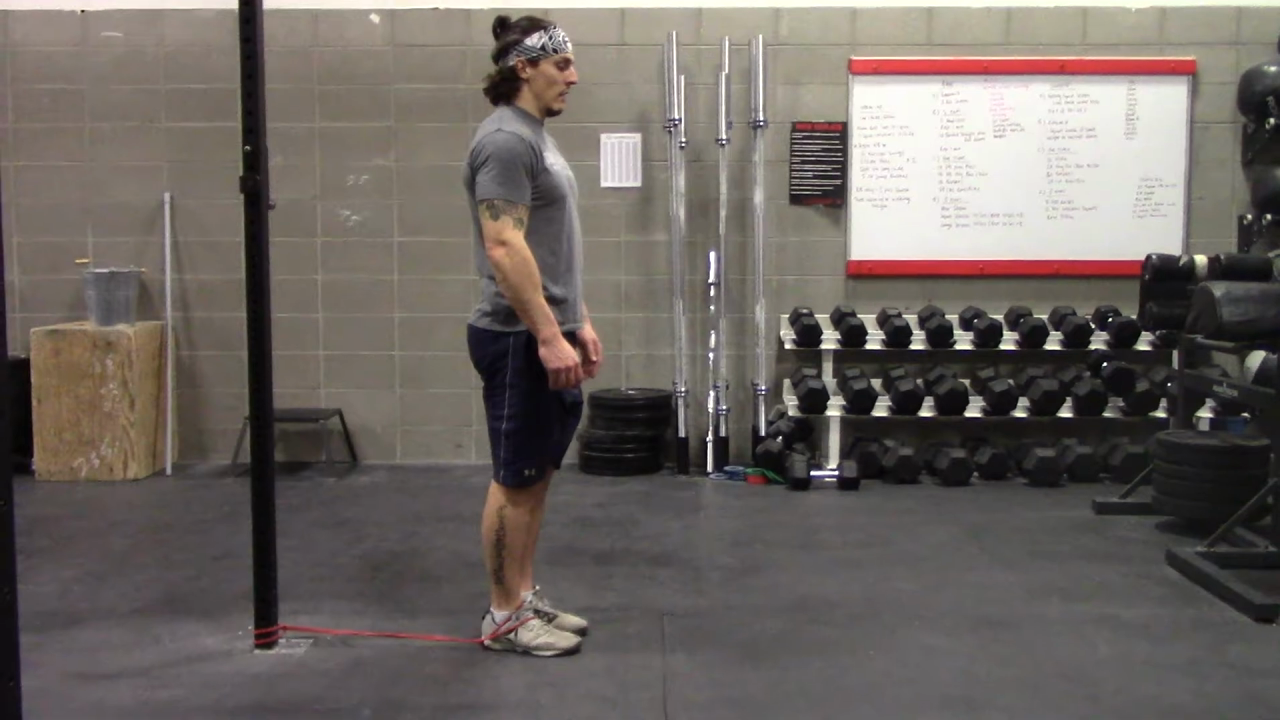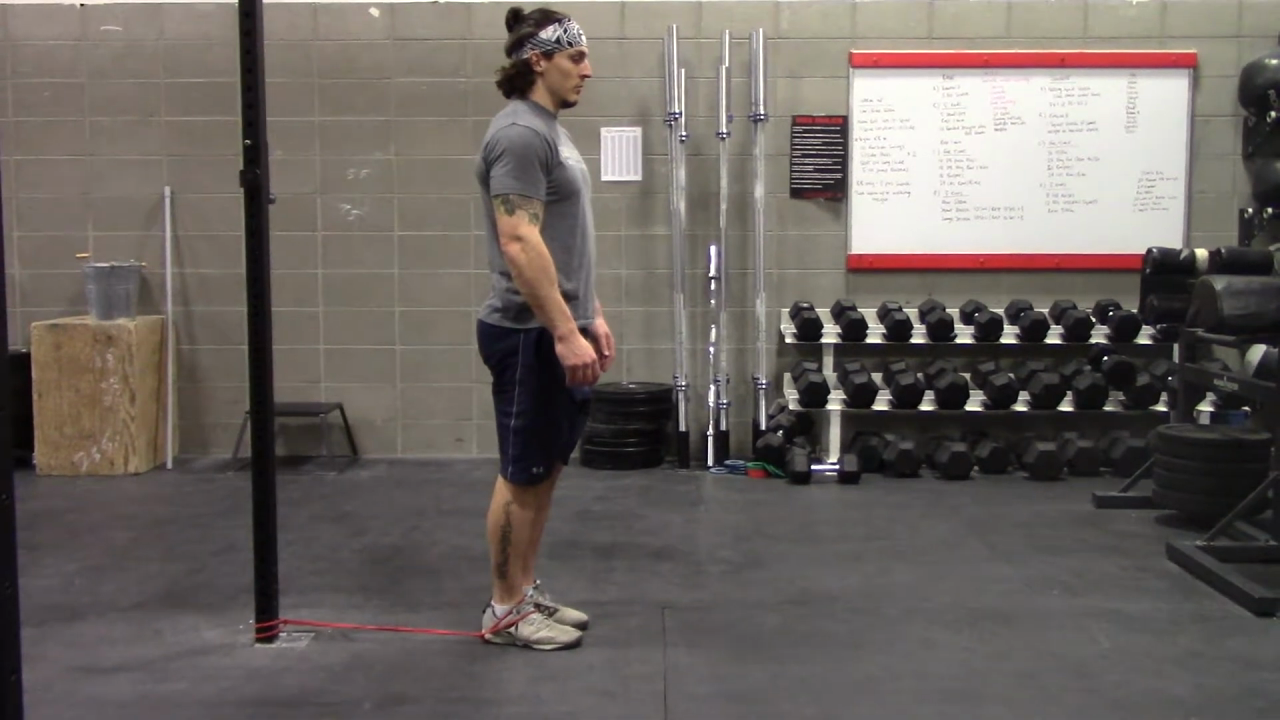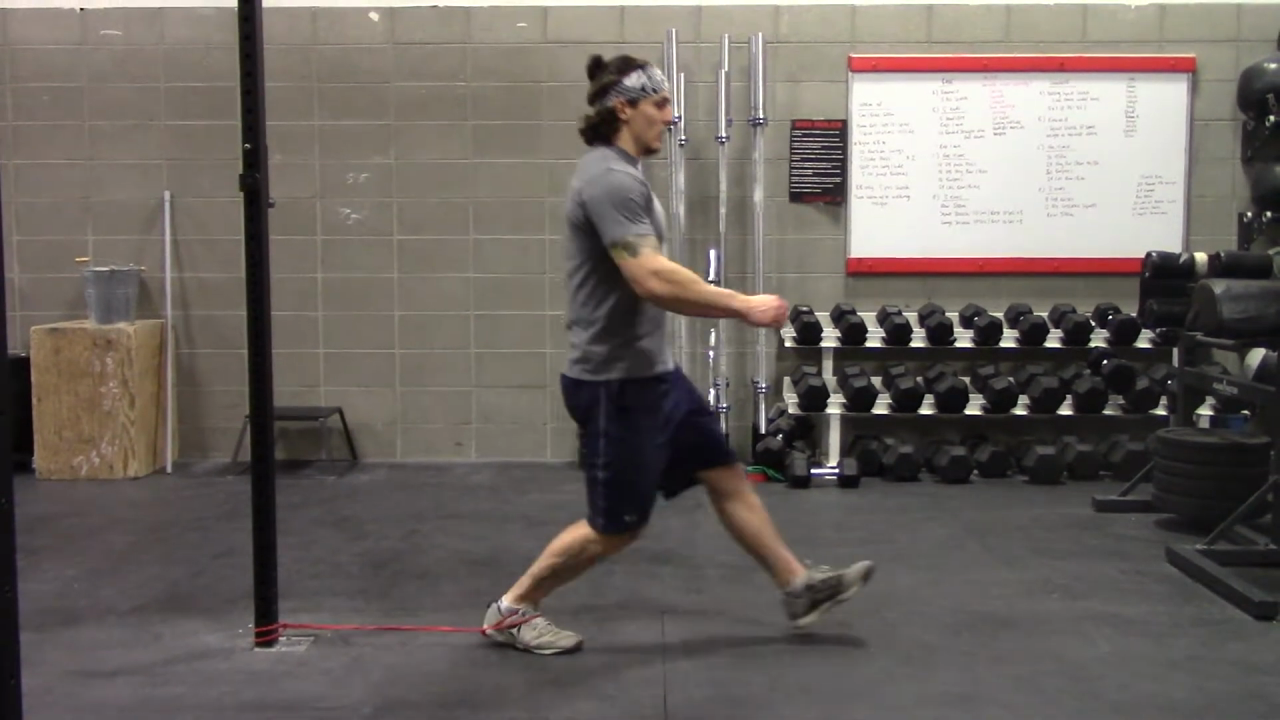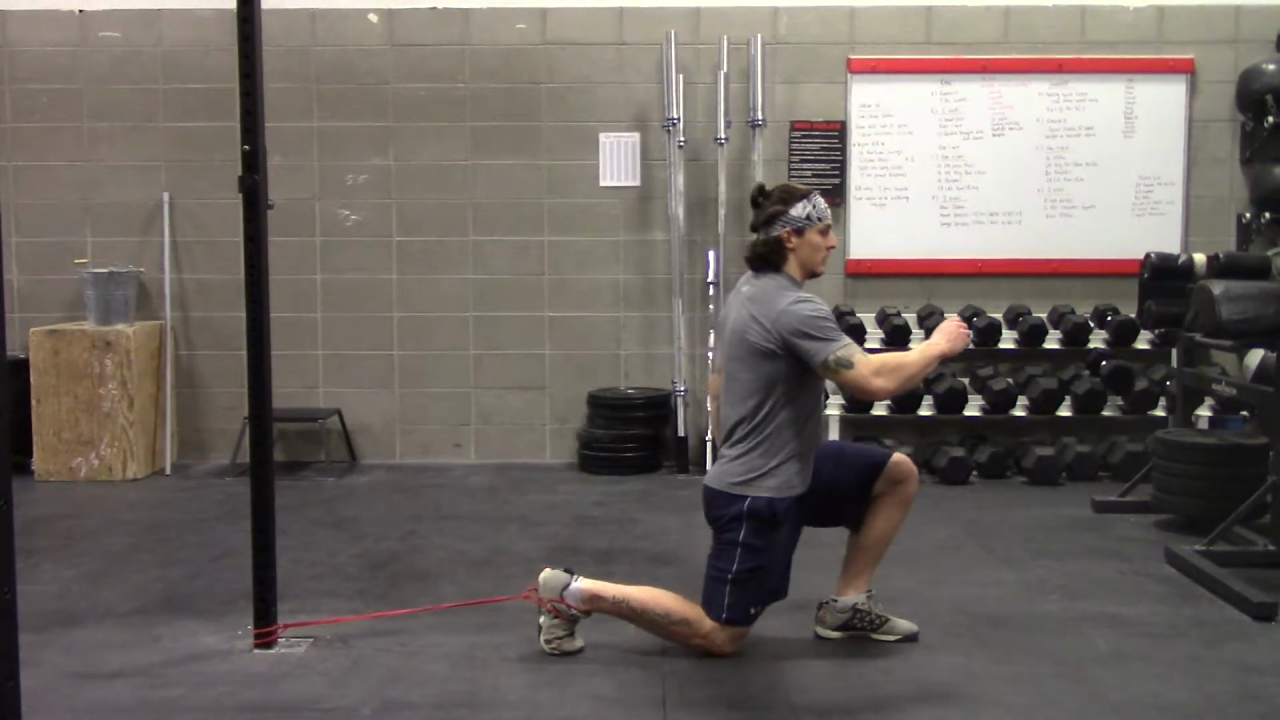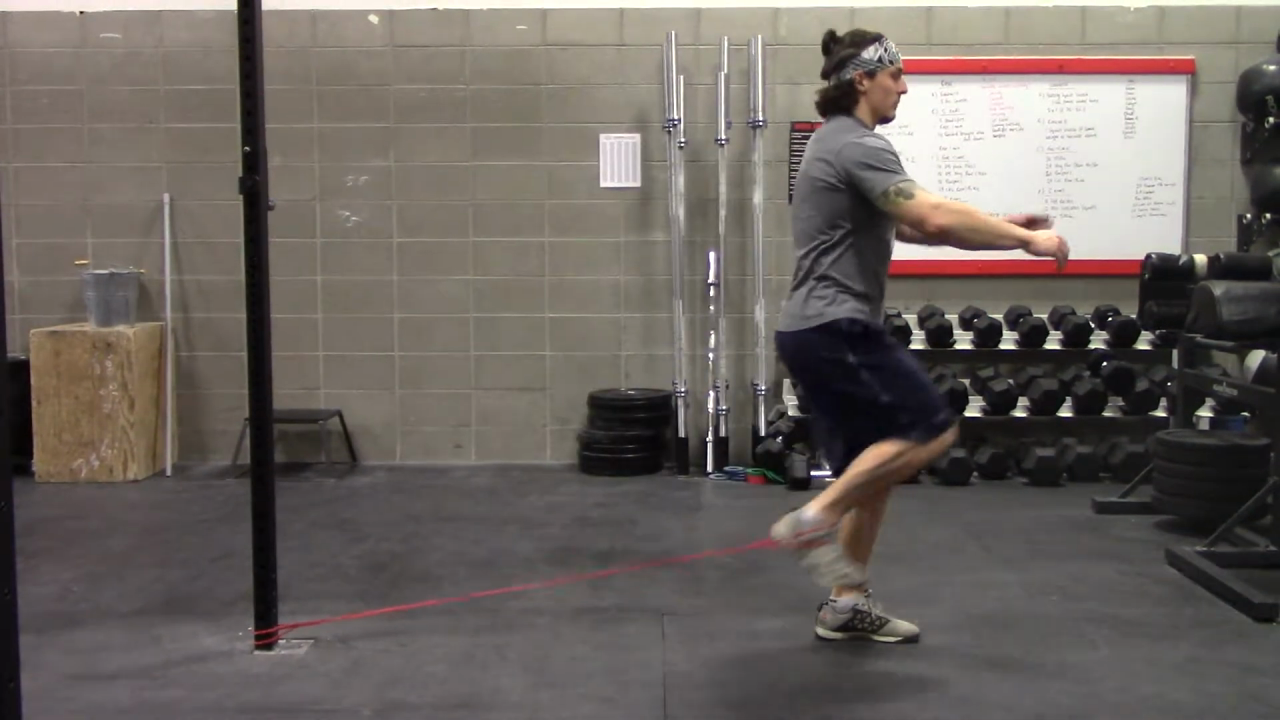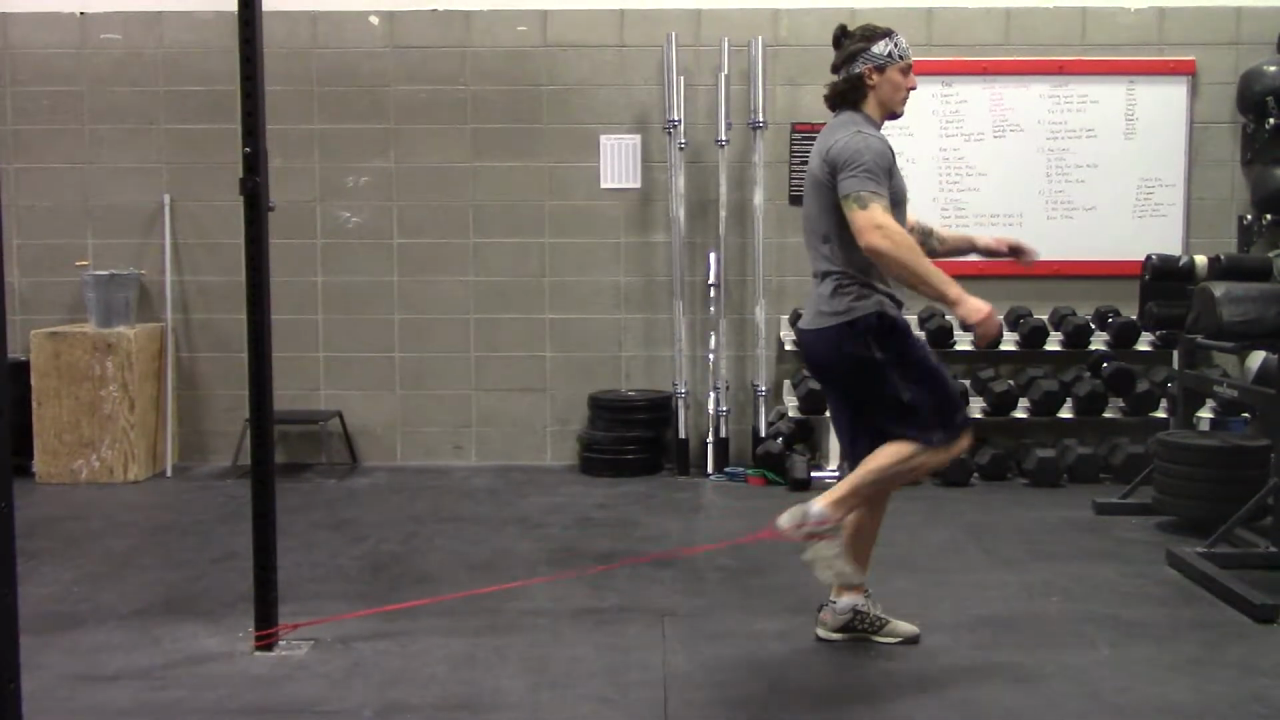
dt=0.7s
person 1, frame 1
left shoulder: (534, 137)
right shoulder: (505, 139)
right elbow: (505, 248)
left wrist: (579, 322)
right wrist: (549, 337)
left hip: (546, 334)
right hip: (520, 339)
left knee: (537, 475)
right knee: (516, 479)
left ankle: (525, 597)
right ankle: (504, 615)
person 1, frame 2
left shoulder: (548, 131)
right shoulder: (521, 134)
right elbow: (520, 244)
left wrist: (592, 317)
right wrist: (565, 334)
left hip: (557, 331)
right hip: (531, 335)
left knee: (544, 472)
right knee: (523, 476)
left ankle: (524, 591)
right ankle: (505, 609)
person 1, frame 3
left shoulder: (615, 172)
right shoulder: (611, 181)
right elbow: (654, 280)
right wrist: (747, 306)
left hip: (651, 371)
right hip: (615, 384)
left knee: (725, 478)
right knee: (618, 525)
left ankle: (803, 587)
right ankle: (513, 610)
person 1, frame 4
left shoulder: (749, 292)
right shoulder: (793, 309)
left elbow: (719, 387)
right elbow: (875, 382)
left wrist: (733, 453)
right wrist: (937, 346)
left hip: (781, 470)
right hip: (757, 496)
left knee: (899, 474)
right knee: (720, 635)
left ankle: (847, 605)
right ankle: (573, 592)
person 1, frame 5
left shoulder: (841, 142)
right shoulder: (859, 145)
left elbow: (916, 224)
right elbow: (931, 218)
left wrist: (1005, 225)
right wrist: (1027, 240)
left hip: (823, 331)
right hip: (833, 330)
left knee: (871, 474)
right knee: (929, 437)
left ankle: (845, 606)
right ankle: (815, 521)
person 1, frame 6
left shoulder: (851, 139)
right shoulder: (859, 140)
left elbow: (901, 232)
right elbow: (877, 238)
left wrist: (975, 243)
right wrist: (959, 300)
left hip: (840, 329)
right hip: (857, 324)
left knee: (877, 468)
right knee: (944, 439)
left ankle: (846, 607)
right ankle: (823, 515)
